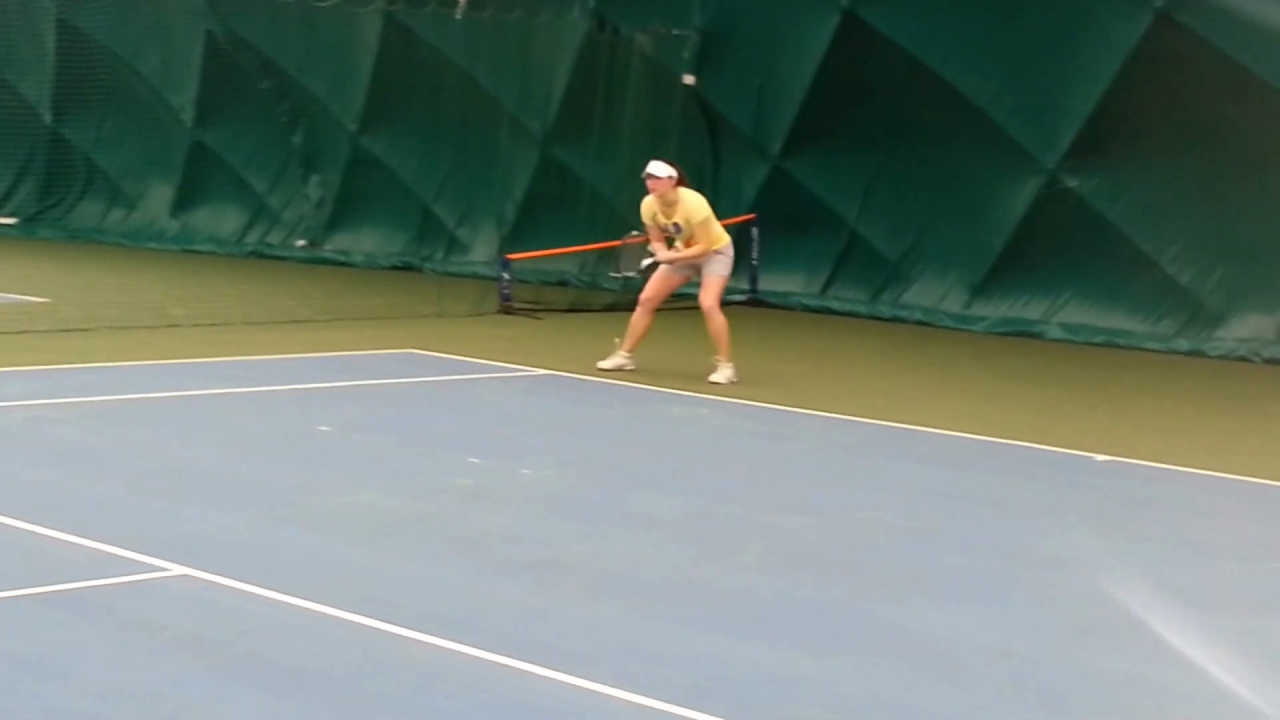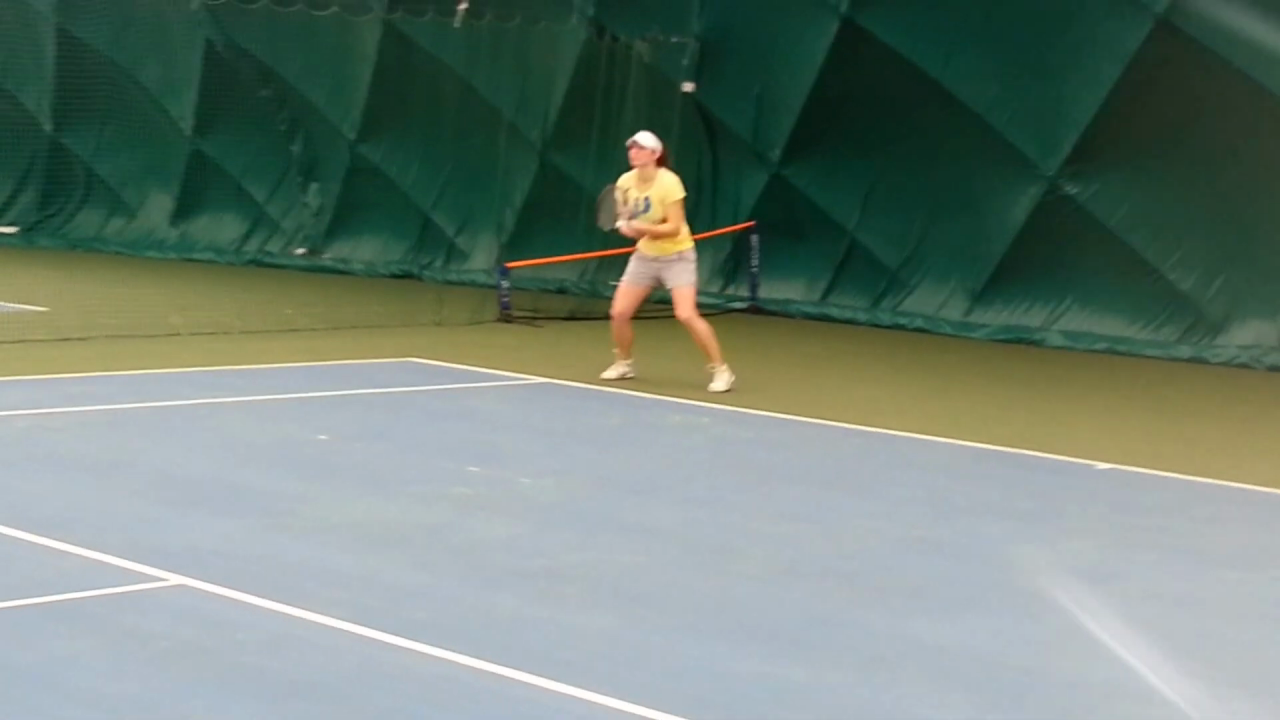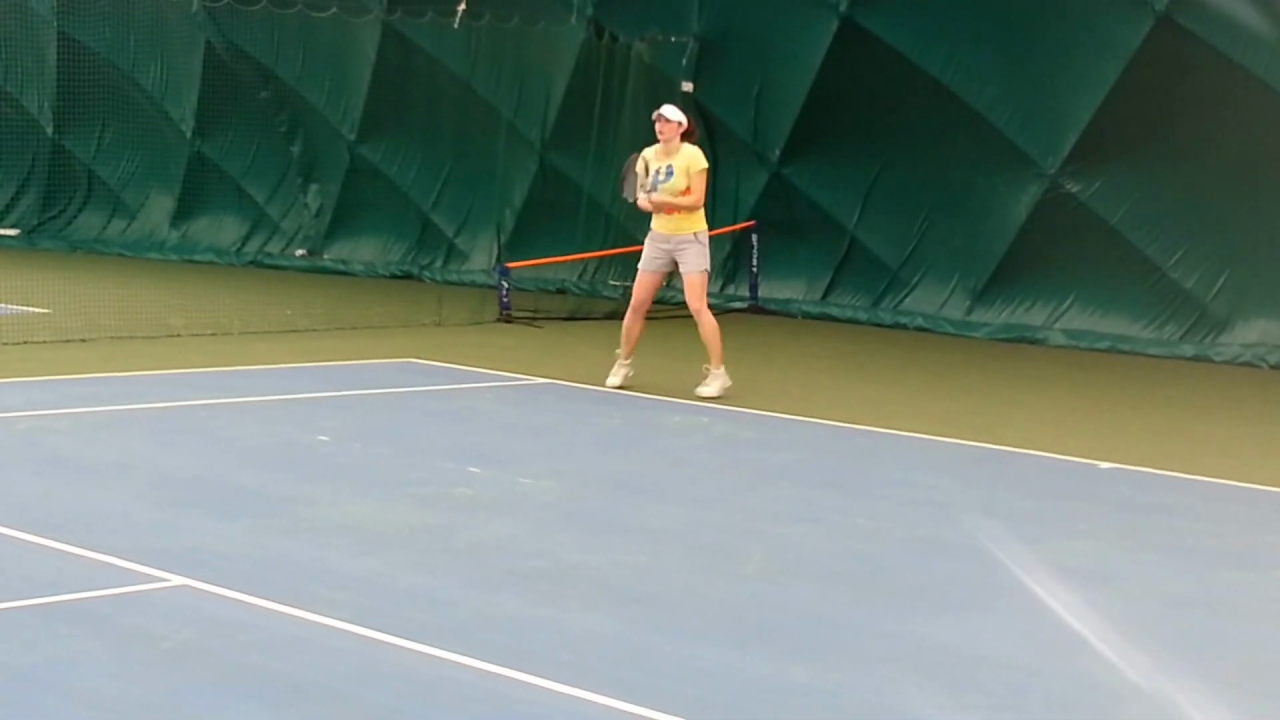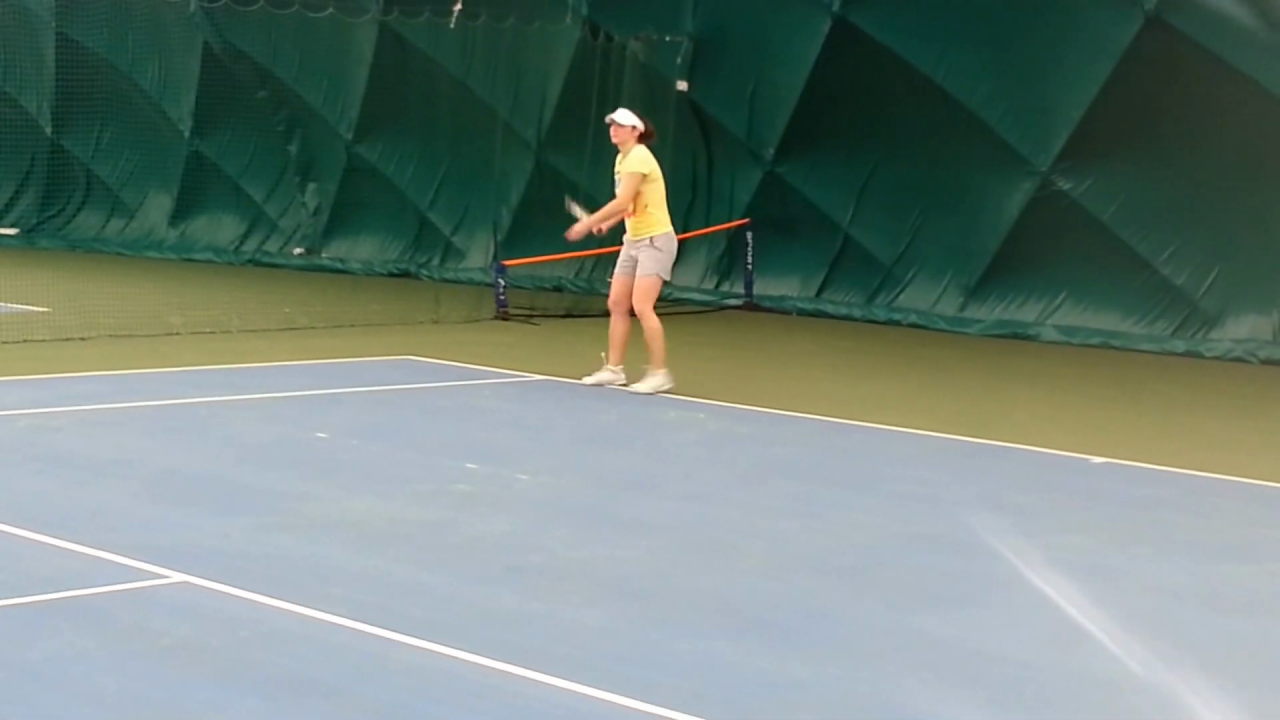
dt=0.7s
person 1, frame 1
left shoulder: (693, 203)
right shoulder: (648, 205)
left elbow: (704, 246)
right elbow: (657, 241)
left wrist: (673, 257)
right wrist: (662, 253)
left hip: (716, 251)
right hip: (683, 251)
left knee: (708, 304)
right knee: (646, 300)
left ankle: (725, 365)
right ankle: (624, 355)
person 1, frame 2
left shoulder: (668, 182)
right shoulder: (624, 182)
left elbow: (674, 228)
right elbow: (625, 222)
left wrist: (643, 228)
right wrist: (630, 229)
left hip: (677, 256)
right hip: (645, 256)
left knee: (687, 315)
right knee: (619, 312)
left ankle: (721, 370)
right ankle: (623, 363)
person 1, frame 3
left shoulder: (693, 154)
right shoulder: (647, 156)
left elbow: (697, 199)
right elbow: (642, 198)
left wrist: (662, 199)
right wrist: (647, 200)
left hip: (691, 238)
right hip: (659, 238)
left knee: (697, 305)
right knee: (637, 305)
left ankle: (717, 372)
right ankle: (624, 364)
person 1, frame 4
left shoulder: (639, 158)
right shoulder: (622, 159)
left elbow: (622, 201)
left wrist: (587, 223)
right wrist: (608, 222)
left hip: (656, 240)
right hip: (634, 241)
left knee: (642, 307)
right knee: (617, 306)
left ankle: (659, 373)
right ankle: (614, 369)
